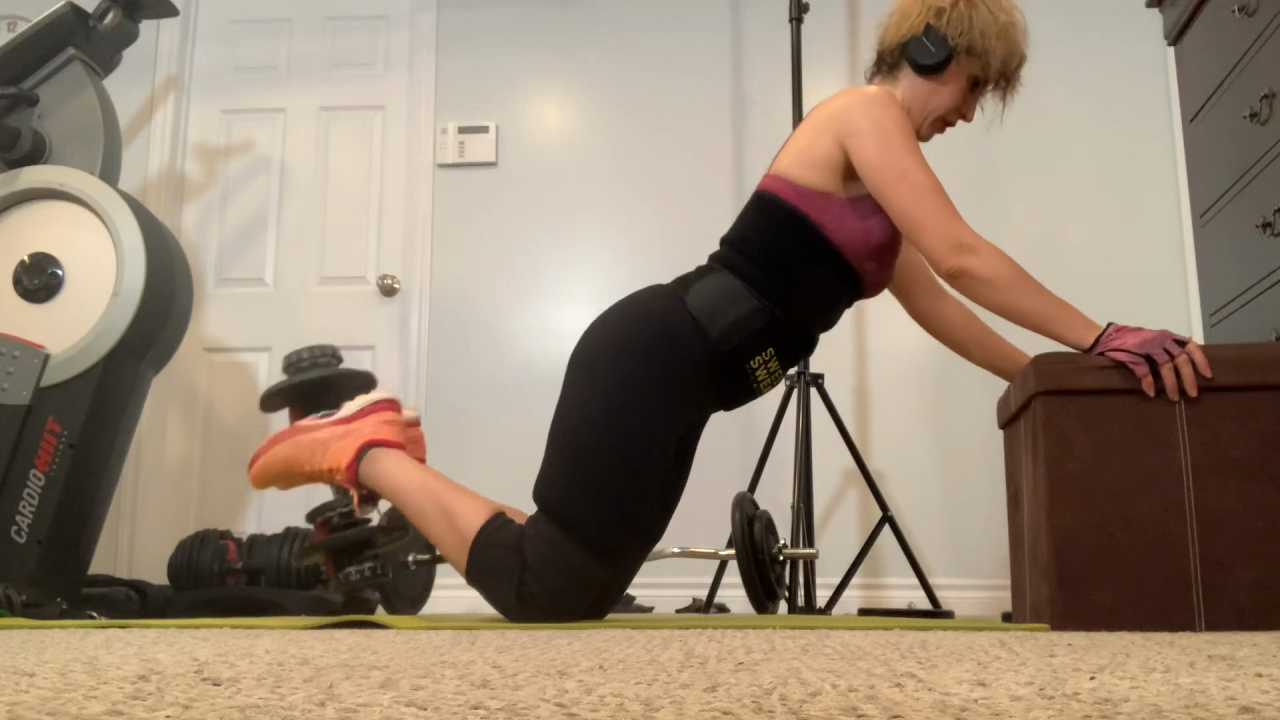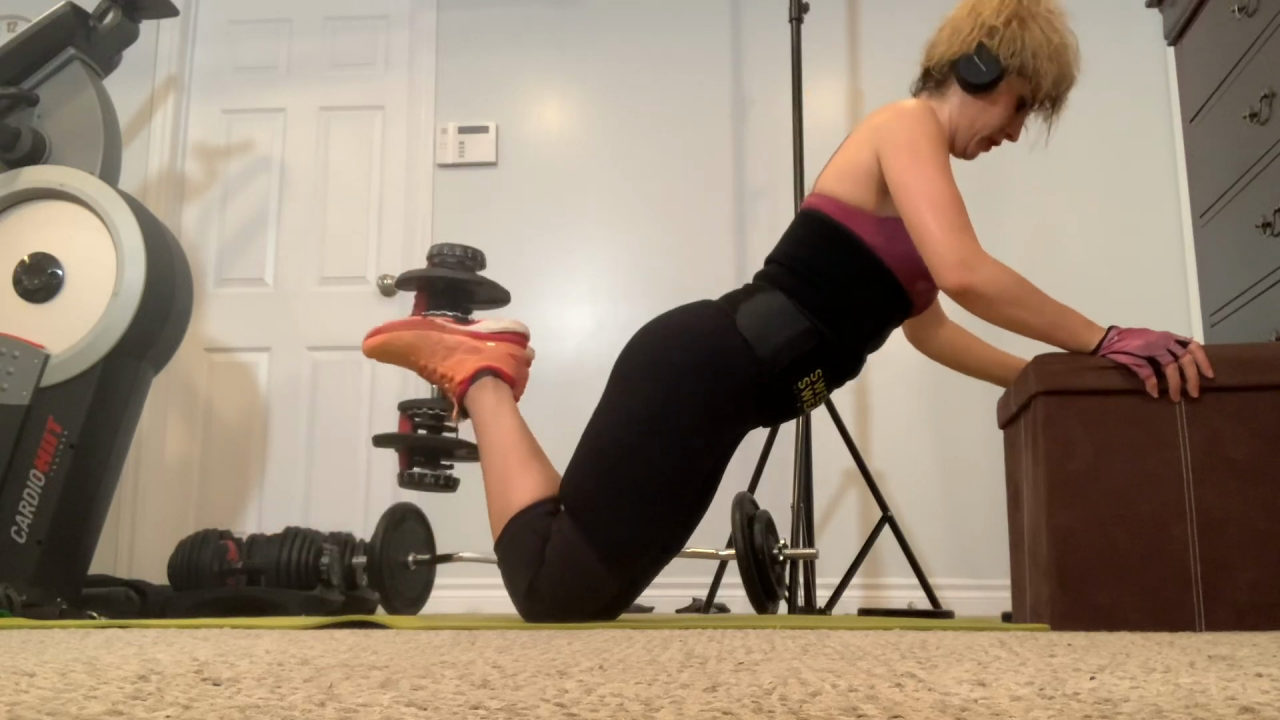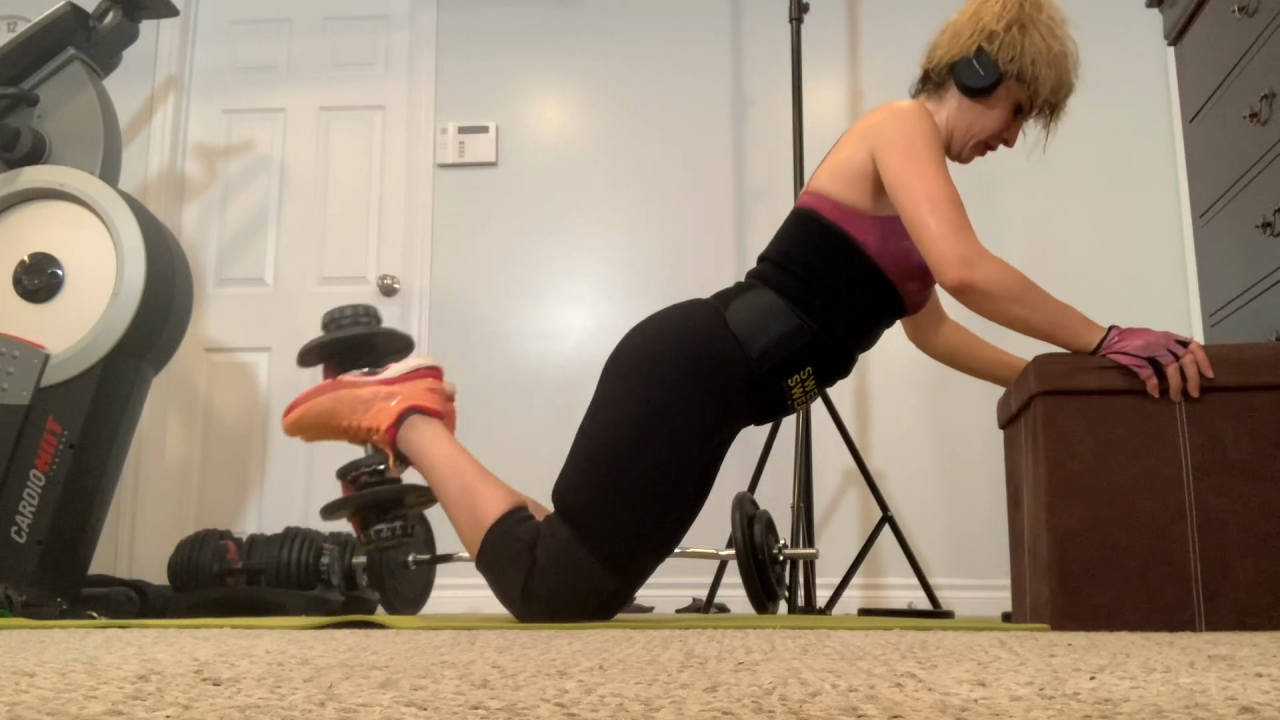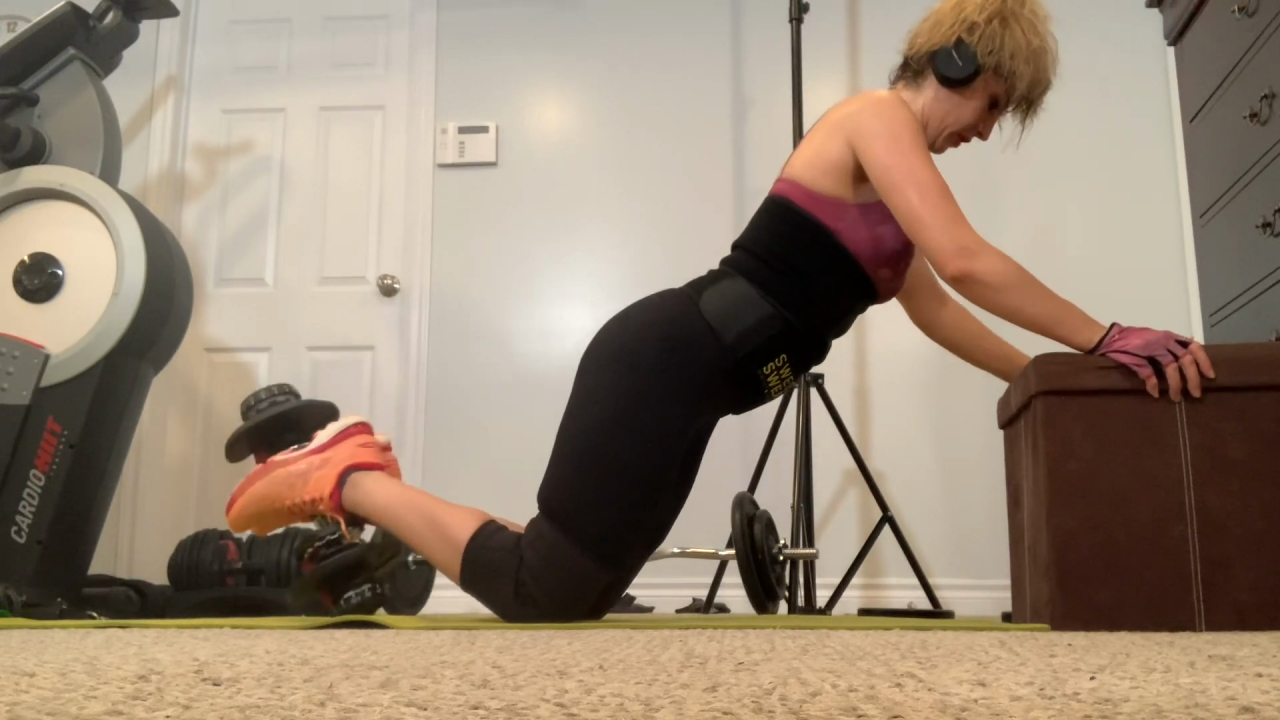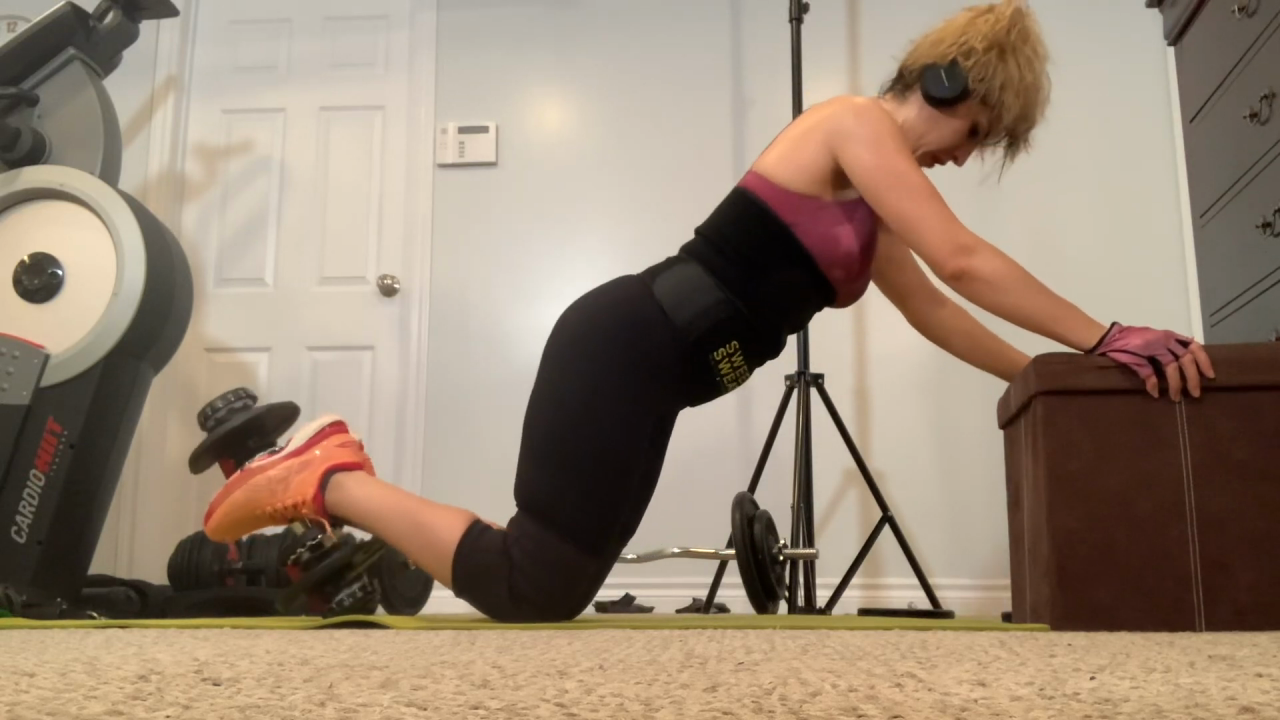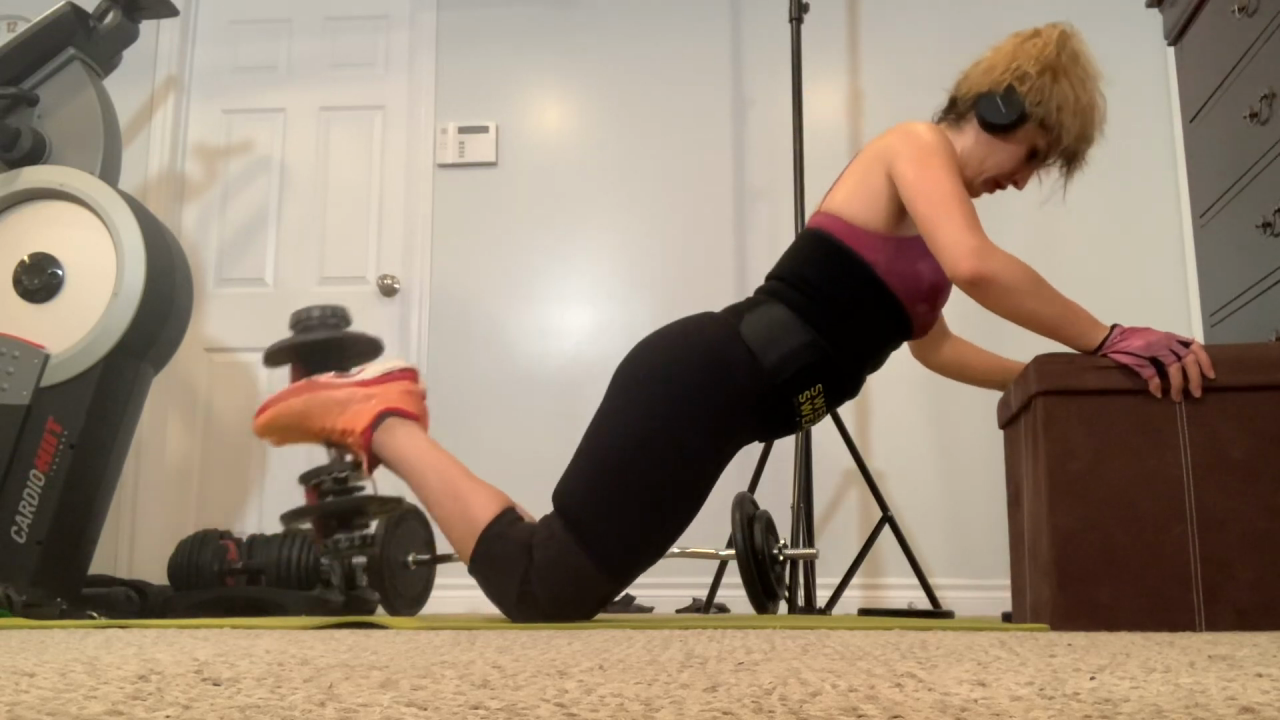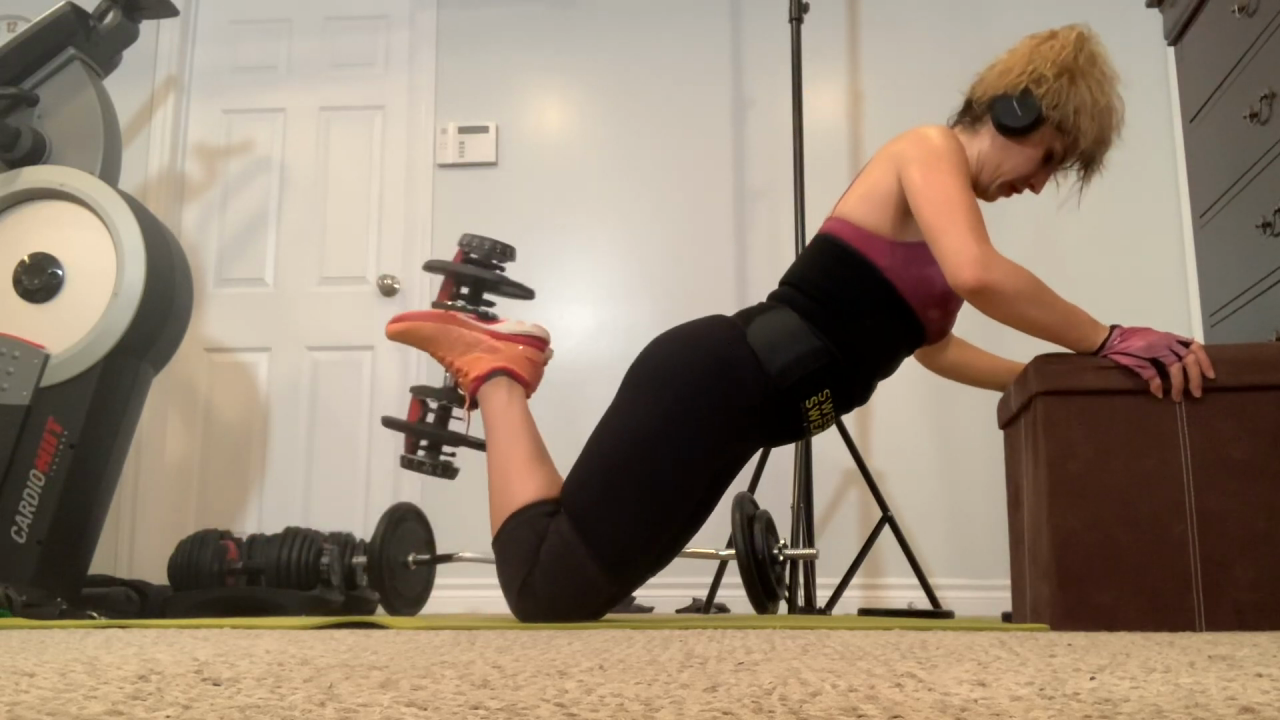
dt=0.7s
person 1, frame 1
left shoulder: (876, 169)
right shoulder: (865, 113)
left elbow: (931, 302)
right elbow: (960, 256)
left wrist: (1041, 375)
right wrist: (1103, 337)
left hip: (673, 379)
right hip: (654, 359)
left knee: (577, 595)
right knee: (540, 593)
left ankle: (389, 453)
right ankle: (364, 449)
person 1, frame 2
left shoulder: (914, 171)
right shoulder: (905, 126)
left elbow: (929, 326)
right elbow: (965, 275)
right wrist: (1105, 342)
left hip: (714, 386)
right hip: (696, 371)
left knee: (591, 594)
right knee: (557, 592)
left ankle: (486, 375)
right ankle: (479, 372)
person 1, frame 3
left shoulder: (912, 172)
right shoulder: (901, 127)
left elbow: (931, 325)
right elbow: (965, 271)
right wrist: (1105, 341)
left hip: (705, 386)
right hip: (690, 370)
left knee: (584, 590)
right knee: (551, 592)
left ankle: (420, 423)
right ankle: (404, 414)
person 1, frame 4
left shoulder: (888, 171)
right shoulder: (877, 115)
left elbow: (936, 308)
right elbow: (964, 260)
right wrist: (1105, 338)
left hip: (682, 380)
right hip: (665, 363)
left knee: (574, 591)
right knee: (542, 594)
left ankle: (374, 485)
right ankle: (346, 479)
person 1, frame 5
left shoulder: (868, 200)
right shoulder: (854, 124)
left elbow: (931, 308)
right elbow: (959, 259)
right wrist: (1106, 338)
left hip: (646, 367)
right hip: (624, 347)
left knee: (547, 582)
right knee: (531, 591)
left ankle: (345, 488)
right ankle: (325, 479)
person 1, frame 6
left shoulder: (923, 204)
right shoulder: (914, 146)
left elbow: (933, 343)
right elbow: (978, 267)
right wrist: (1106, 340)
left hip: (710, 393)
right hip: (700, 383)
left knee: (554, 584)
right knee: (541, 589)
left ankle: (387, 421)
right ankle: (379, 419)
person 1, frame 7
left shoulder: (945, 204)
right shoulder: (928, 150)
left elbow: (933, 344)
right elbow: (980, 275)
right wrist: (1107, 341)
left hip: (729, 397)
right hip: (711, 383)
left knee: (574, 583)
right knee: (550, 592)
left ankle: (499, 369)
right ankle: (493, 369)
